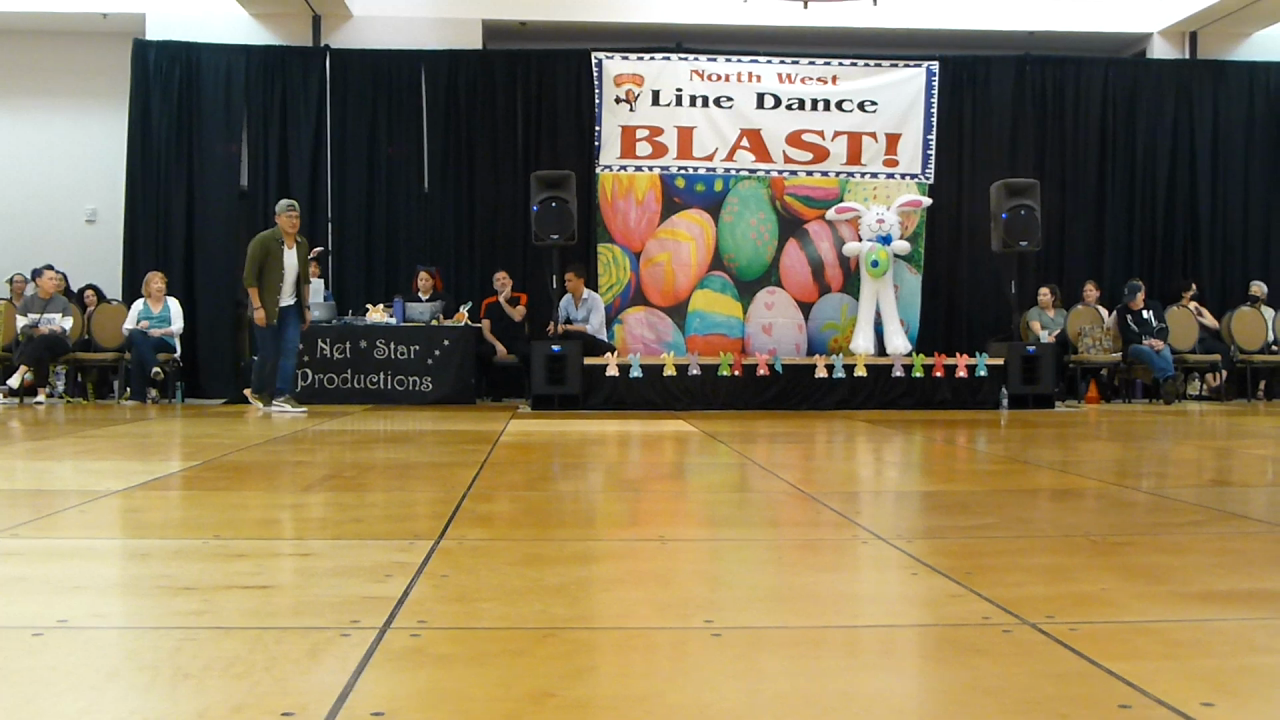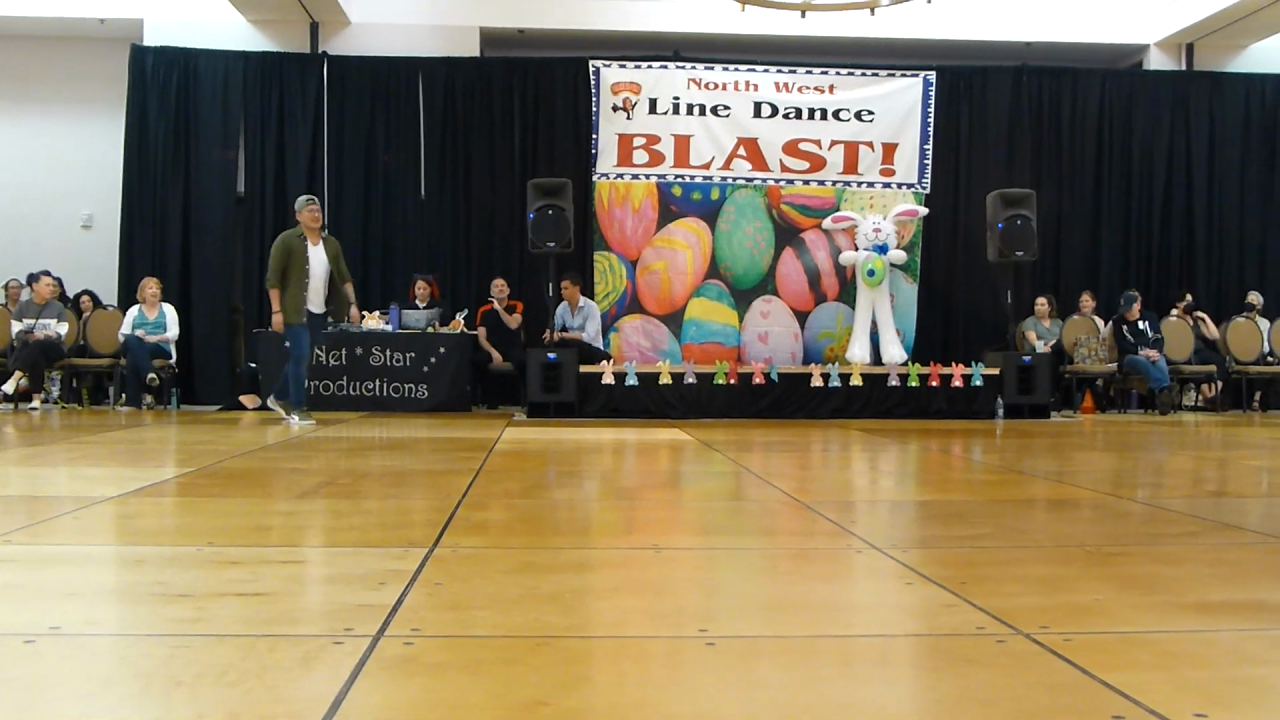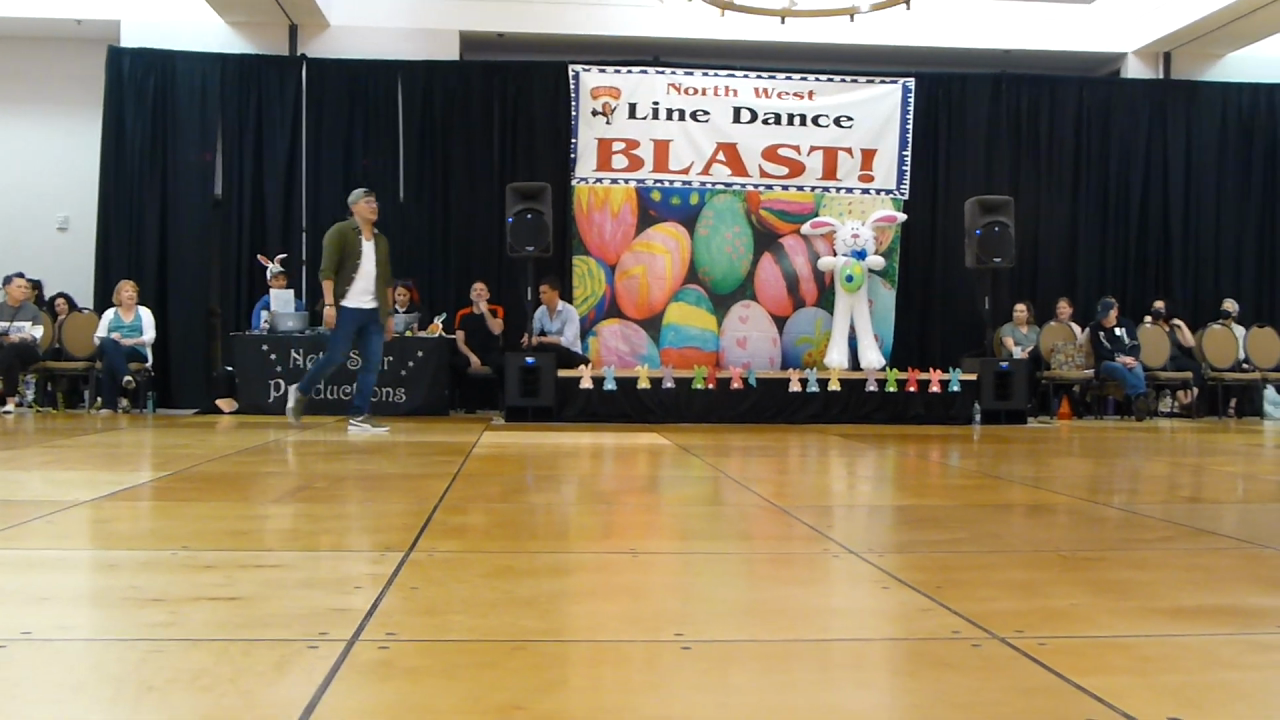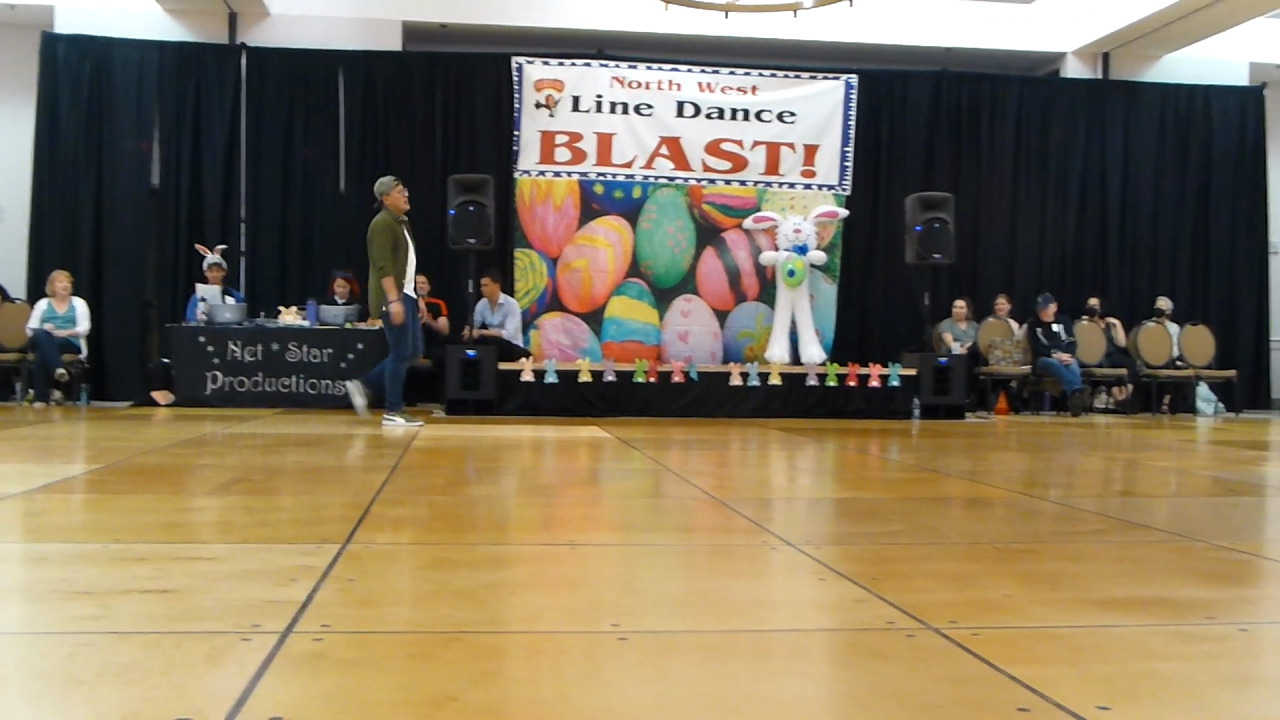
dt=0.7s
person 1, frame 1
left shoulder: (302, 245)
right shoulder: (263, 241)
left elbow: (304, 279)
right elbow: (249, 276)
left wrist: (306, 308)
right wrist: (257, 307)
left hip: (291, 306)
right hip: (266, 307)
left knee: (291, 348)
right knee: (267, 353)
left ankle: (282, 397)
right ankle: (257, 392)
person 1, frame 2
left shoulder: (331, 243)
right shoulder: (286, 241)
left elbow: (344, 276)
right elbow: (273, 278)
left wrist: (352, 304)
right wrist: (276, 311)
left hip: (320, 312)
right hip: (295, 310)
left knee: (300, 358)
right knee: (300, 356)
left ankle: (279, 398)
right ankle: (298, 409)
person 1, frame 3
left shoulder: (380, 240)
right shoulder: (339, 233)
left elbow: (386, 280)
right elbow: (327, 270)
left wrist: (389, 314)
right wrist: (329, 304)
left hip: (373, 310)
right hip: (346, 307)
left knee: (373, 361)
right knee: (335, 357)
left ankle: (359, 416)
right ankle: (300, 392)
person 1, frame 4
left shoulder: (402, 224)
right shoulder: (383, 223)
right elbow: (383, 266)
left wrist: (418, 297)
right wrist: (393, 300)
left hip: (406, 296)
right hip: (393, 298)
left knee: (413, 351)
right knee: (401, 353)
left ankle: (364, 386)
right ankle: (392, 411)
